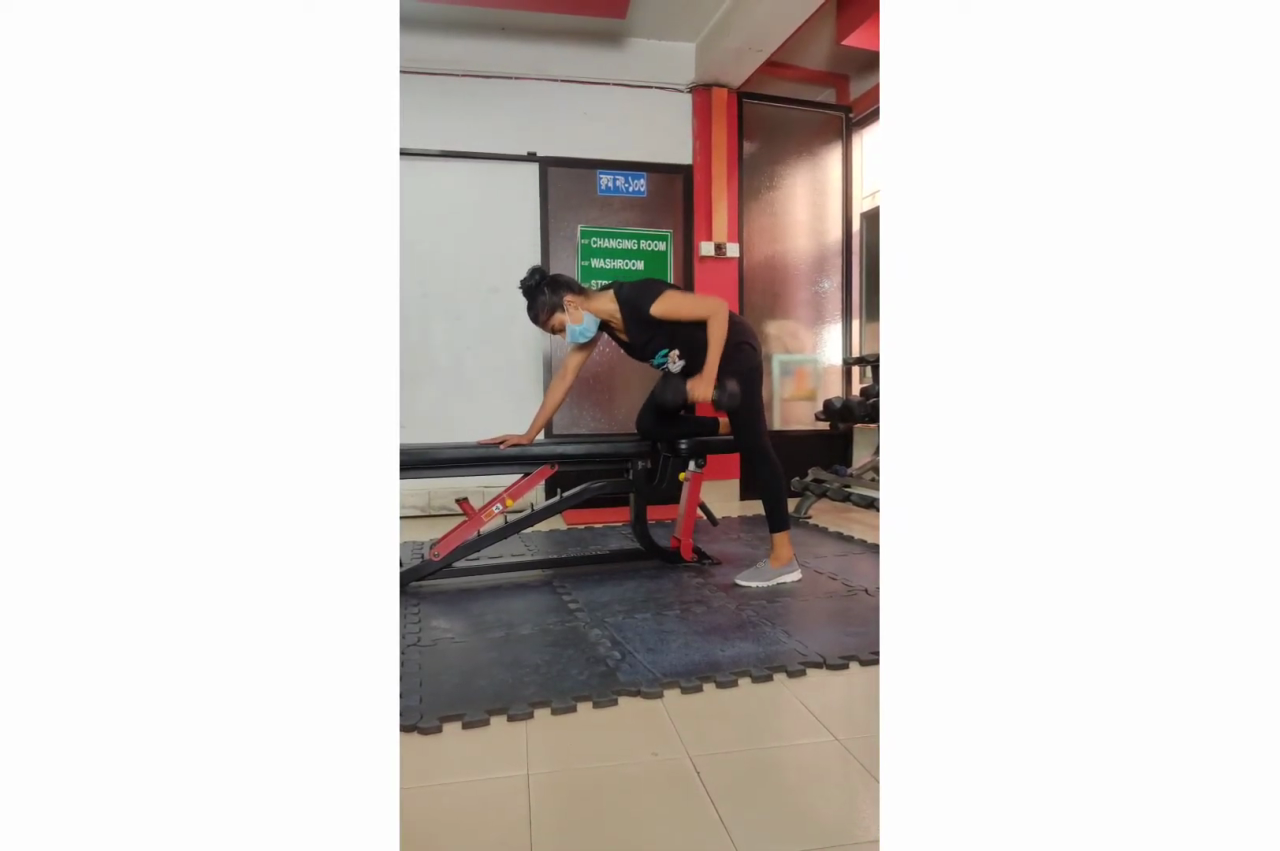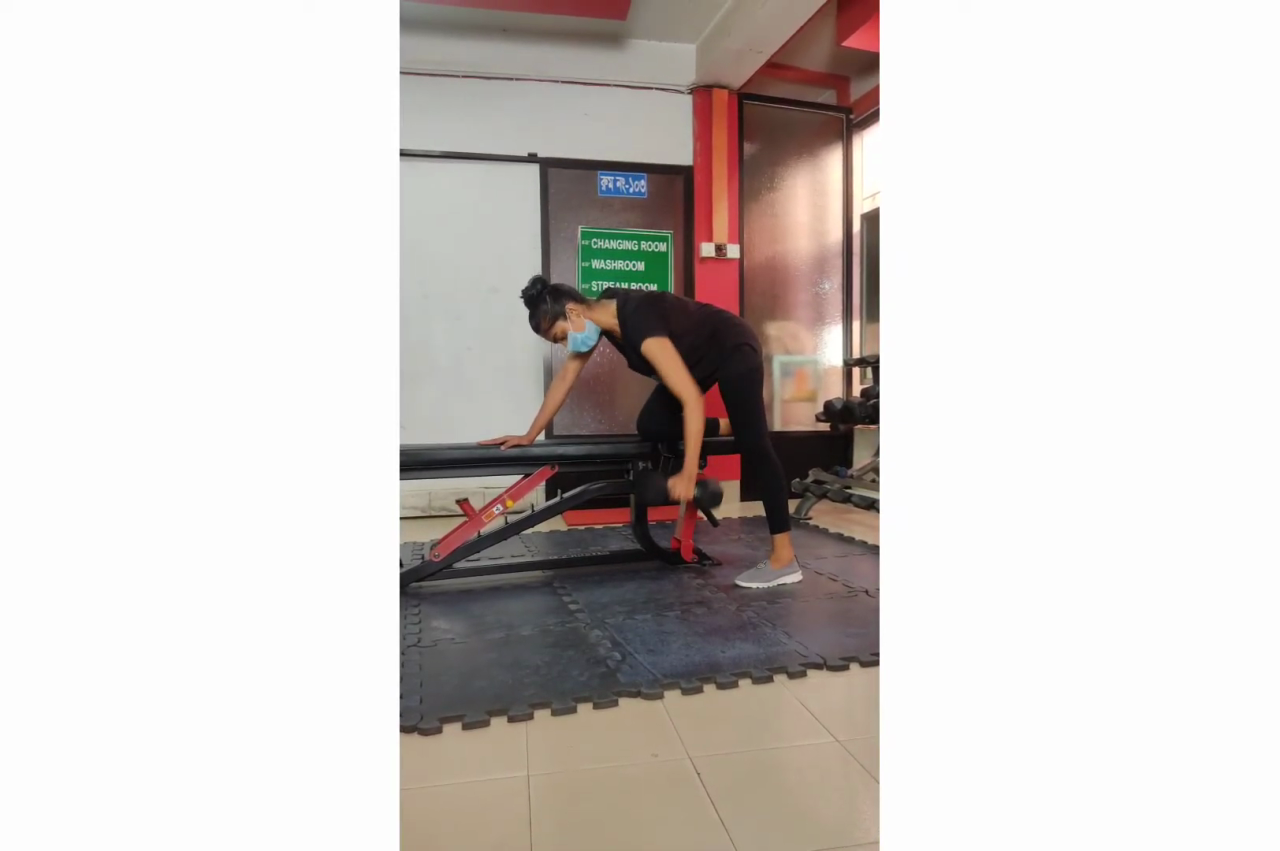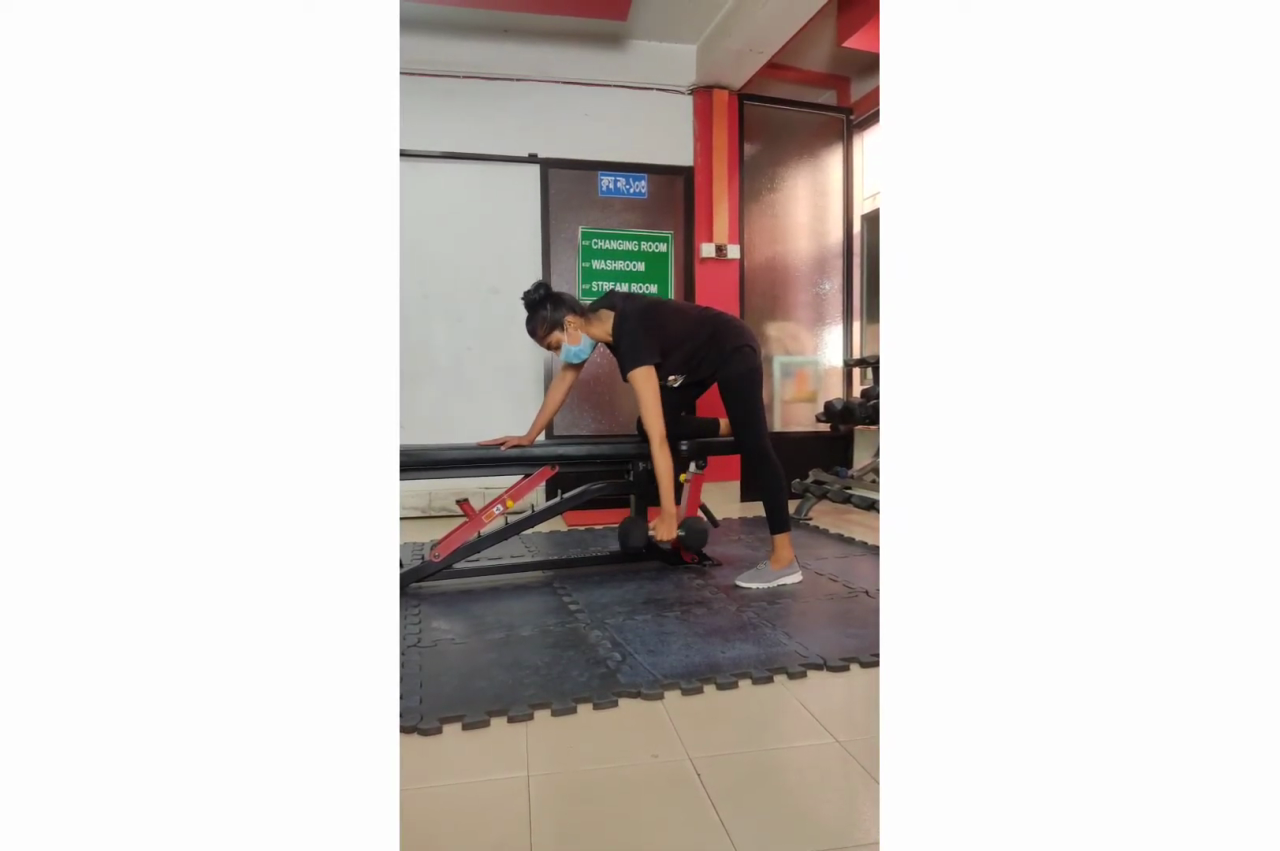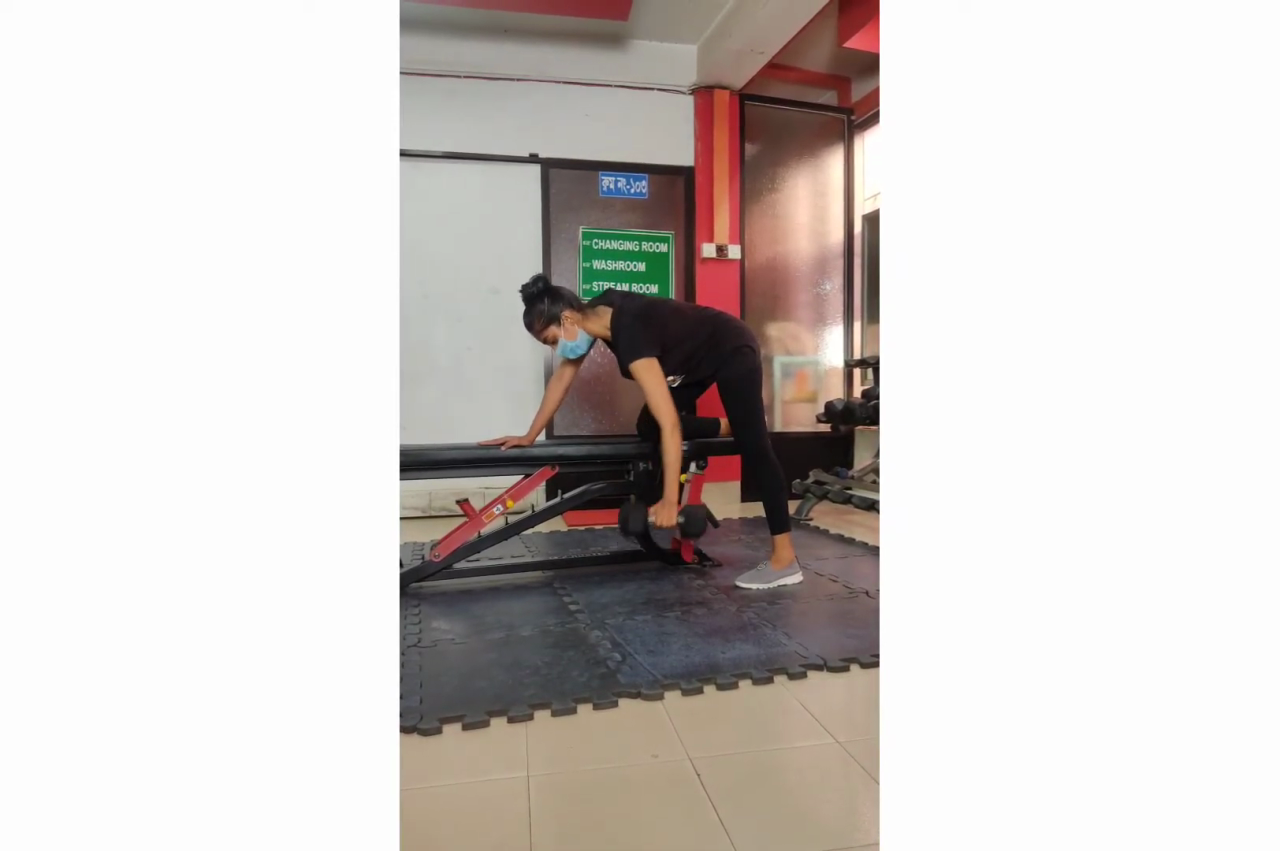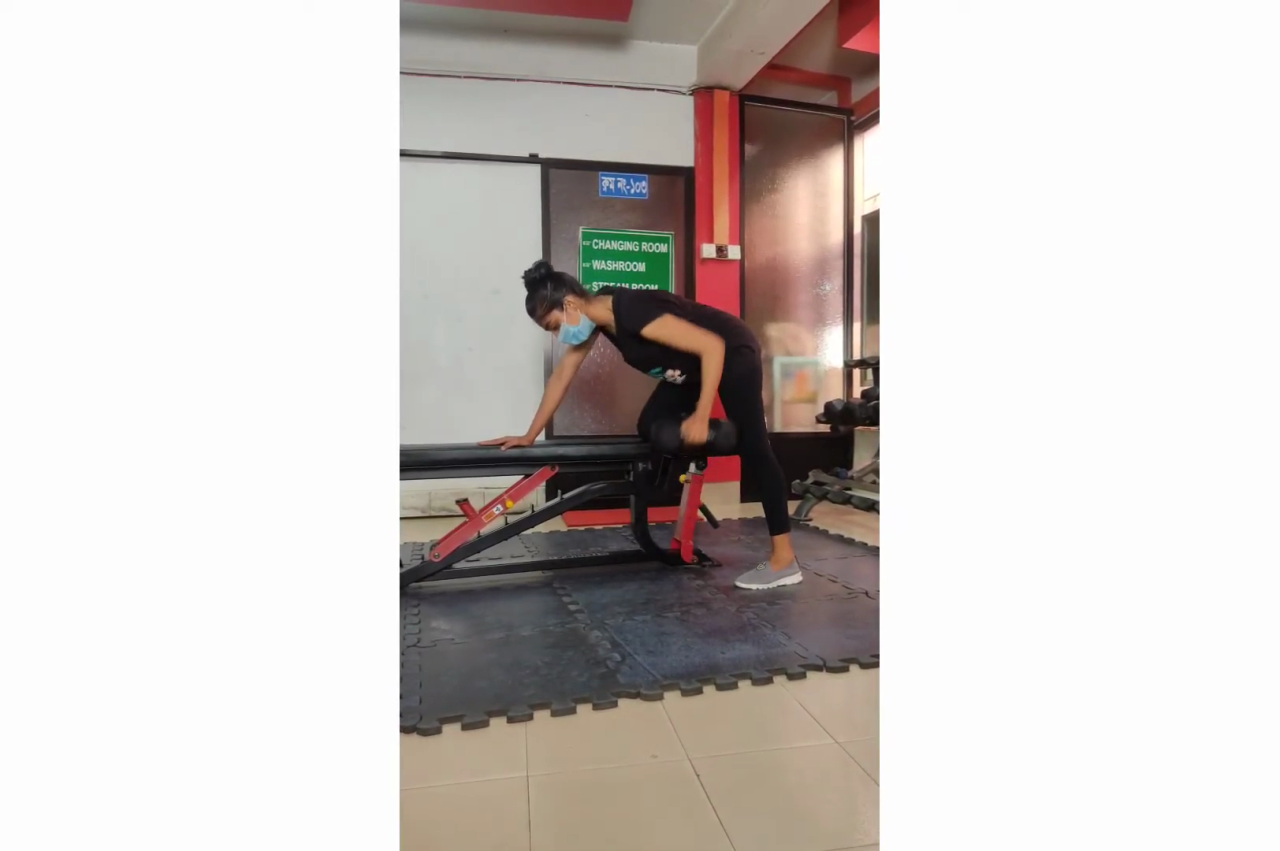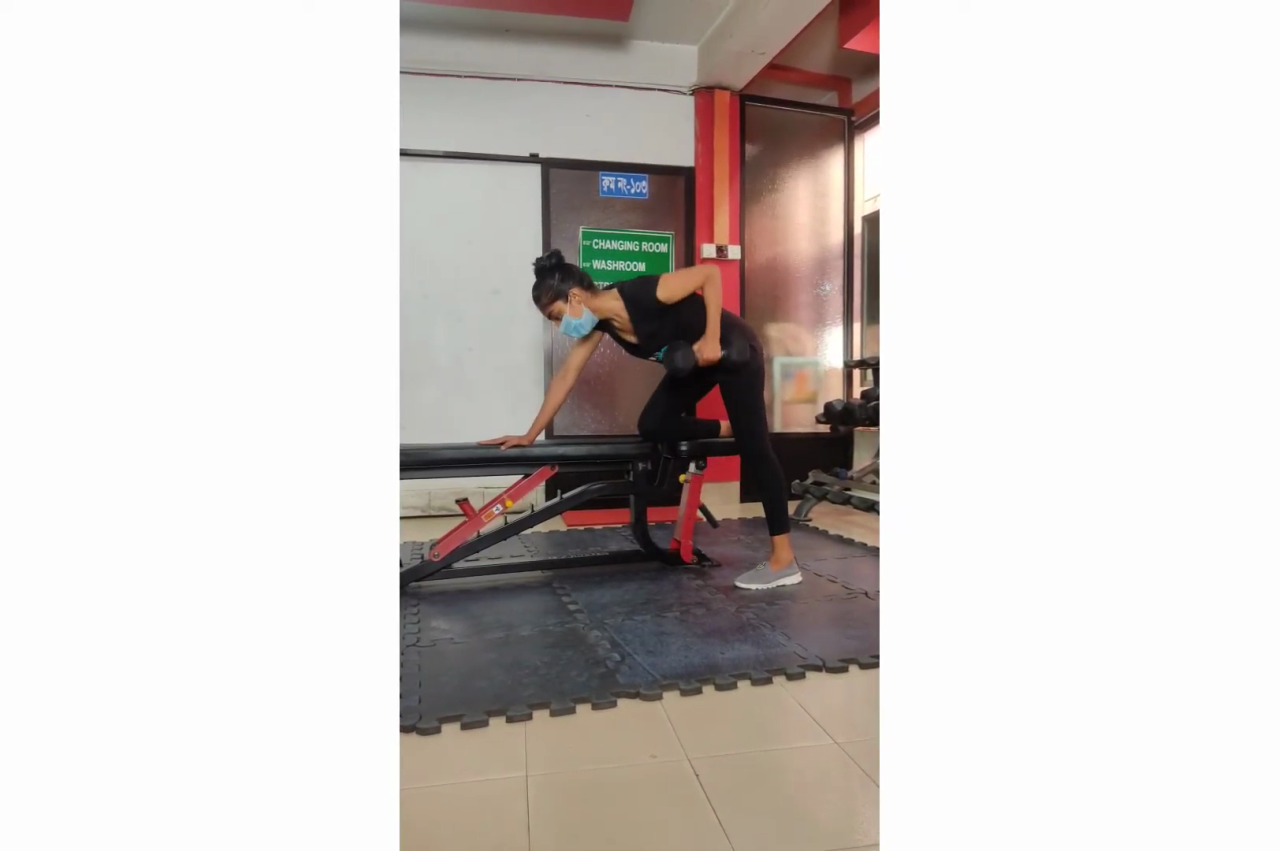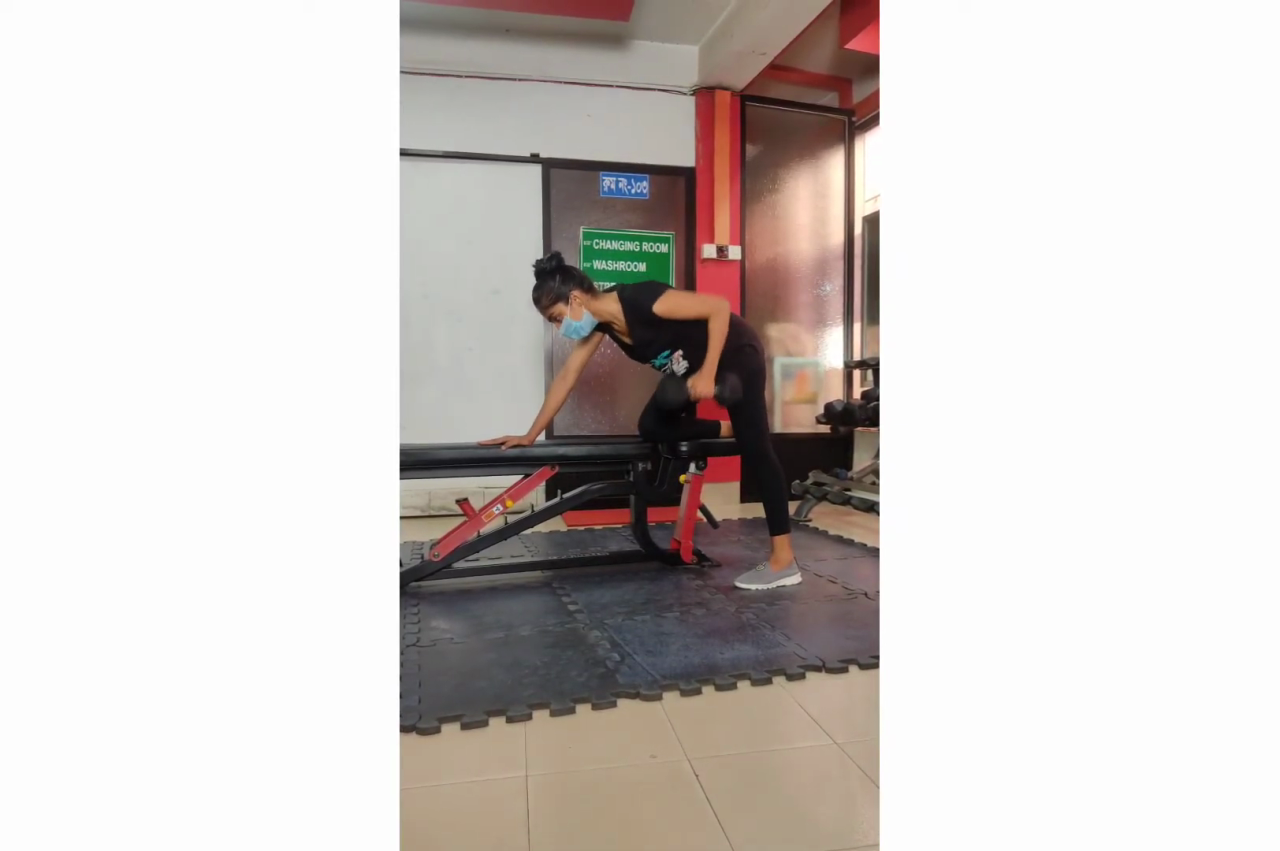
dt=0.3s
person 1, frame 1
left shoulder: (637, 300)
right shoulder: (599, 313)
left elbow: (719, 309)
right elbow: (566, 373)
left wrist: (707, 376)
right wrist: (530, 434)
left hip: (731, 346)
right hip: (691, 358)
left knee: (753, 448)
right knee: (650, 426)
left ankle: (784, 557)
right ankle: (734, 426)
person 1, frame 2
left shoulder: (638, 321)
right shoulder: (599, 313)
left elbow: (691, 398)
right elbow: (566, 376)
left wrist: (688, 475)
right wrist: (530, 436)
left hip: (733, 350)
right hip: (697, 358)
left knee: (754, 448)
right knee: (651, 426)
left ankle: (784, 558)
right ankle: (733, 428)
person 1, frame 3
left shoulder: (632, 339)
right shoulder: (596, 316)
left elbow: (658, 438)
right elbow: (565, 378)
left wrist: (669, 513)
right wrist: (530, 436)
left hip: (733, 350)
right hip: (696, 357)
left knee: (754, 449)
right knee: (654, 423)
left ankle: (784, 559)
right ankle: (733, 427)
person 1, frame 4
left shoulder: (631, 333)
right shoulder: (595, 314)
left elbow: (670, 423)
right elbow: (563, 376)
left wrist: (670, 500)
right wrist: (529, 437)
left hip: (732, 351)
right hip: (695, 357)
left knee: (754, 450)
right knee: (647, 428)
left ankle: (784, 559)
right ankle: (733, 427)
person 1, frame 5
left shoulder: (633, 313)
right shoulder: (596, 314)
left elbow: (713, 346)
right elbow: (562, 374)
left wrist: (701, 417)
right wrist: (529, 436)
left hip: (731, 349)
right hip: (690, 362)
left knee: (753, 450)
right knee: (651, 427)
left ankle: (784, 560)
right ankle: (735, 427)
person 1, frame 6
left shoulder: (641, 295)
right shoulder: (600, 316)
left elbow: (710, 273)
right elbow: (567, 375)
left wrist: (711, 339)
right wrist: (530, 436)
right hip: (692, 358)
left knee: (754, 450)
right knee: (653, 427)
left ankle: (784, 559)
right ankle: (733, 428)
person 1, frame 7
left shoulder: (640, 302)
right shoulder: (601, 317)
left elbow: (719, 307)
right elbow: (567, 375)
left wrist: (707, 375)
right wrist: (531, 435)
left hip: (734, 349)
right hip: (692, 361)
left knee: (755, 451)
right knee: (652, 428)
left ankle: (784, 560)
right ankle: (732, 427)
